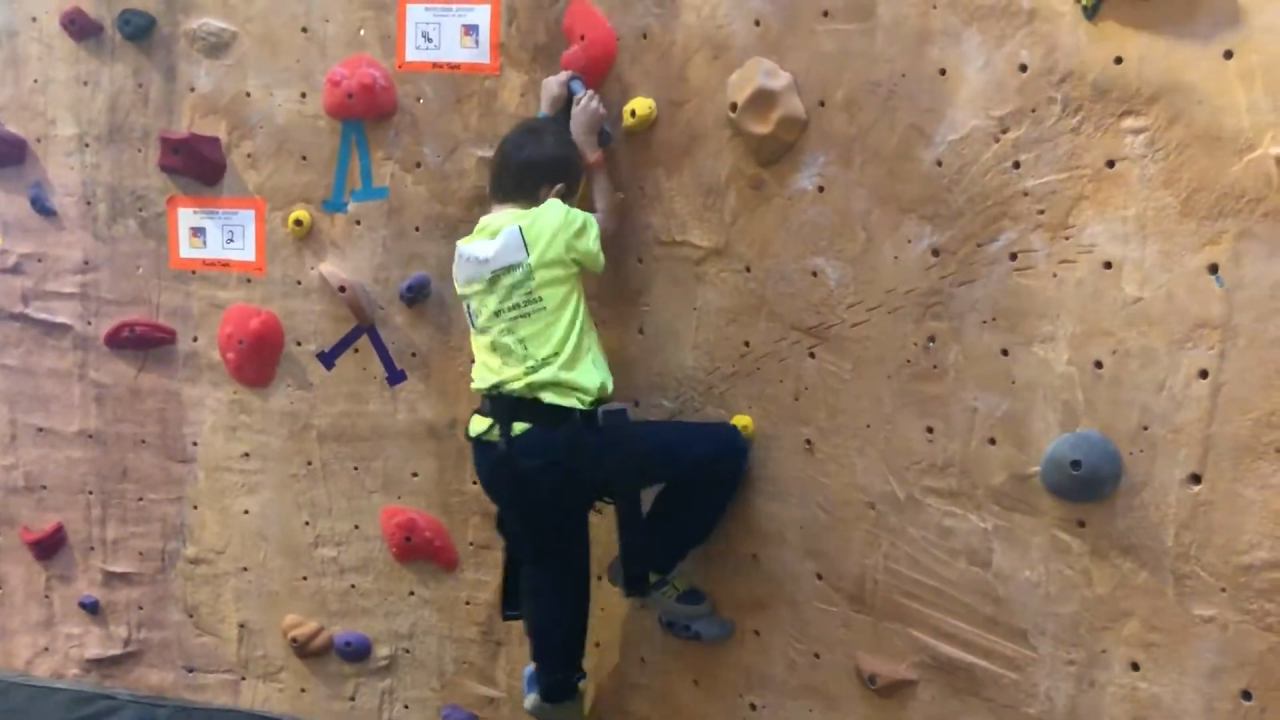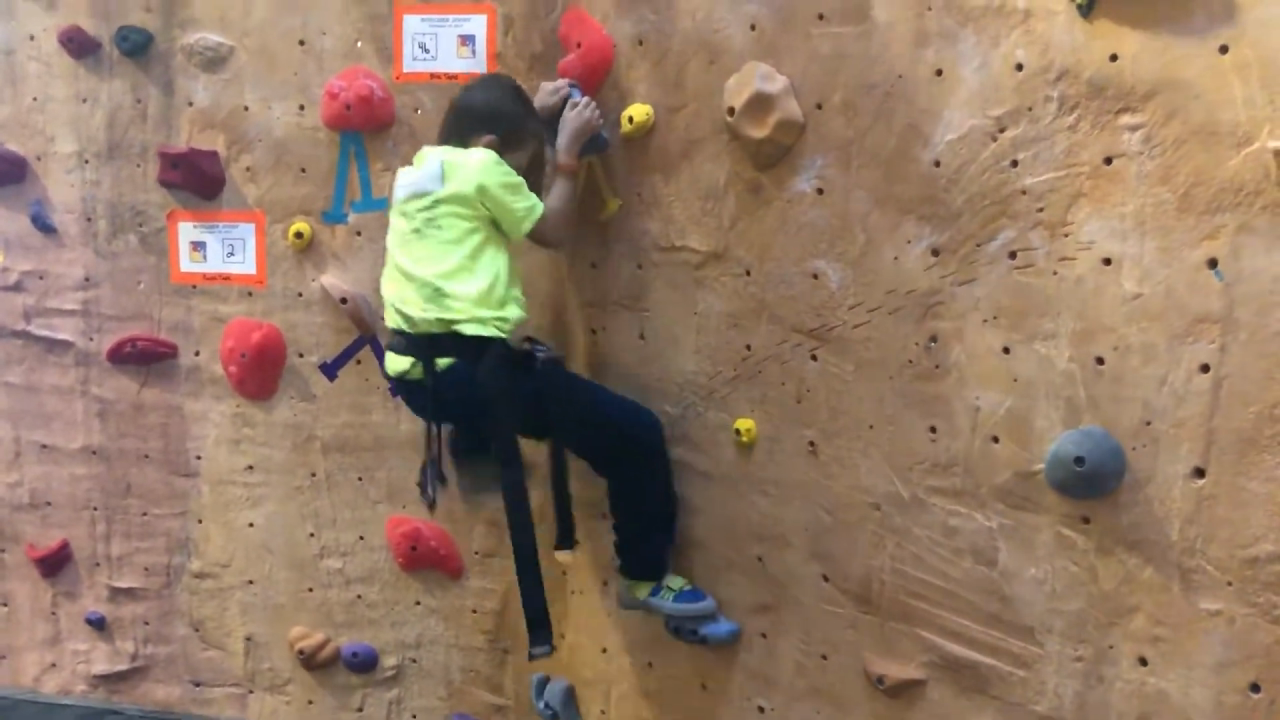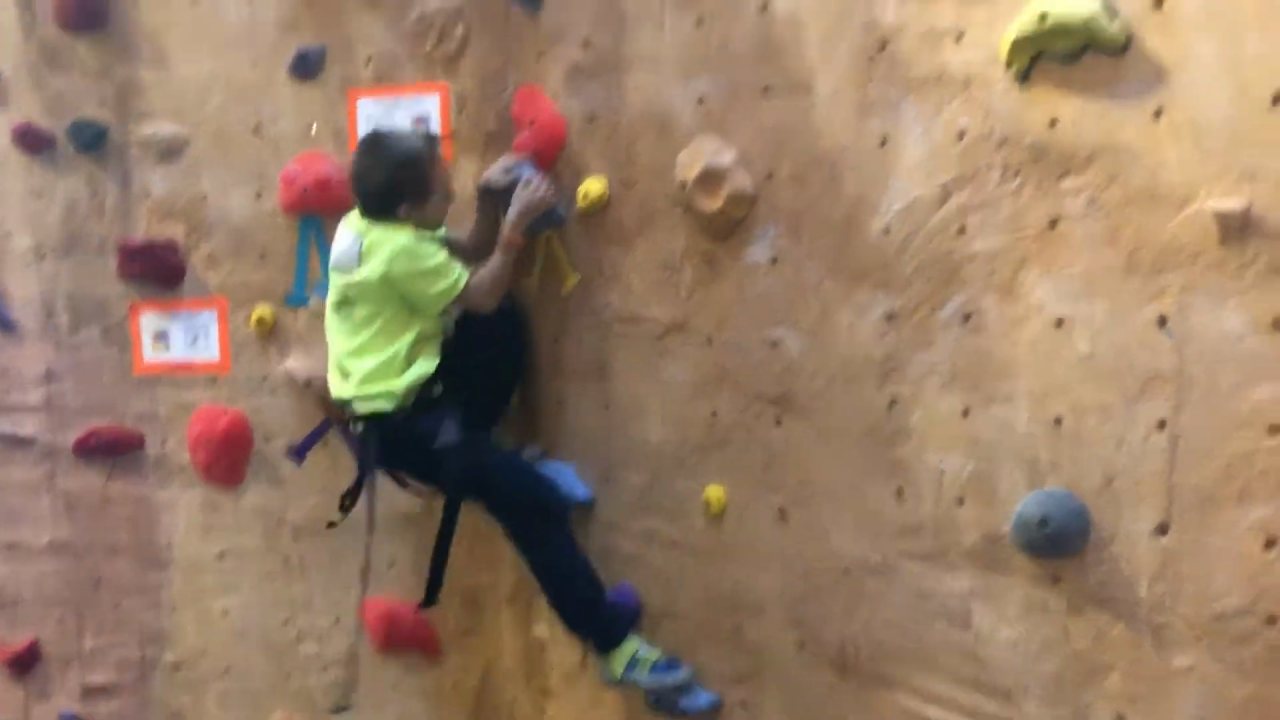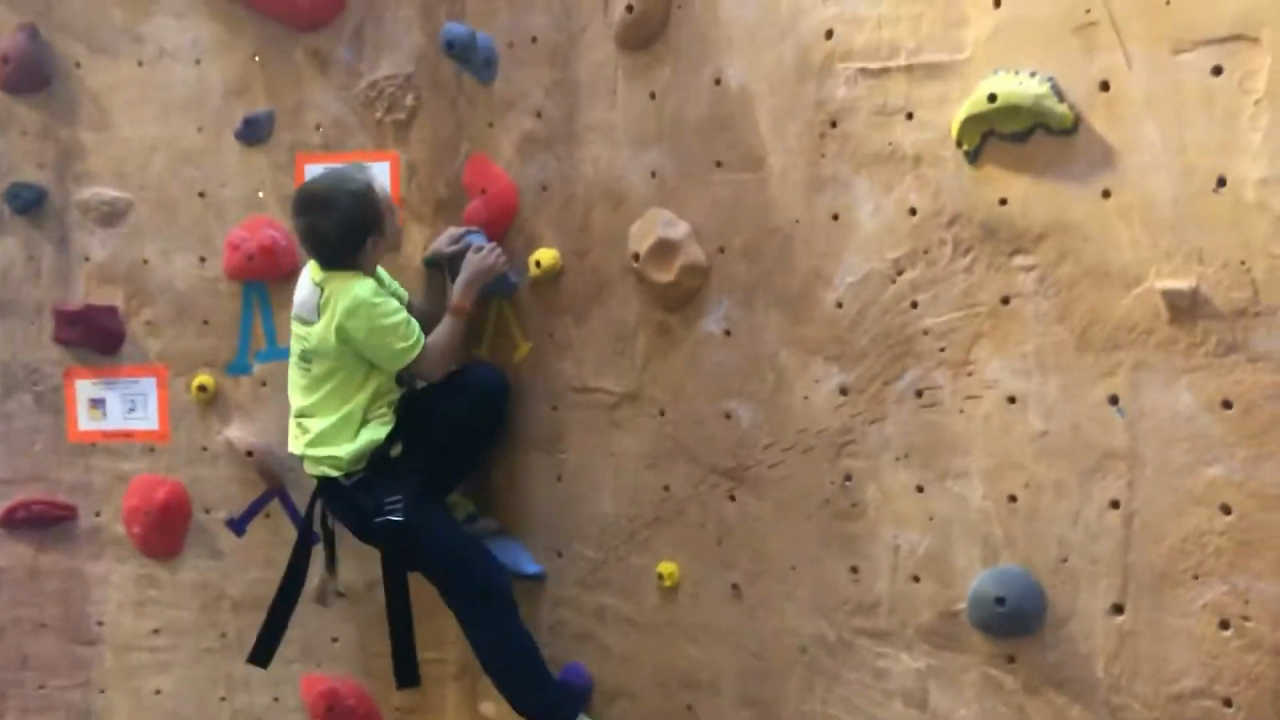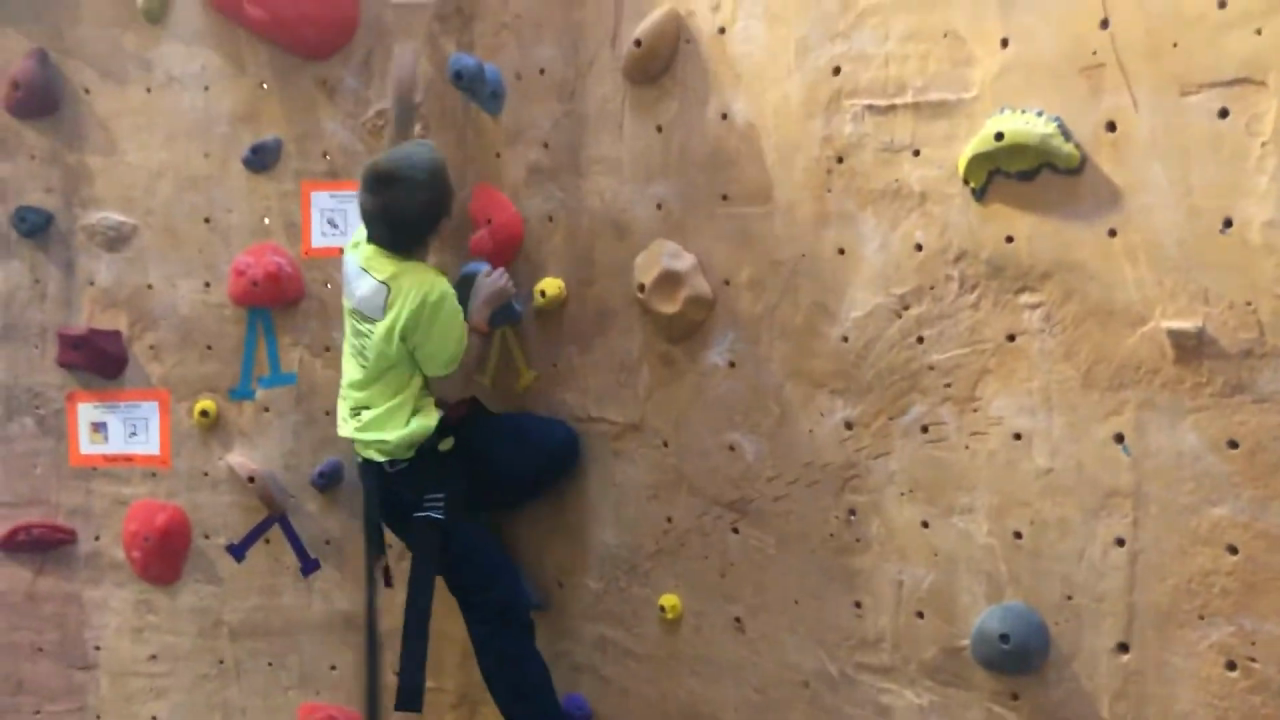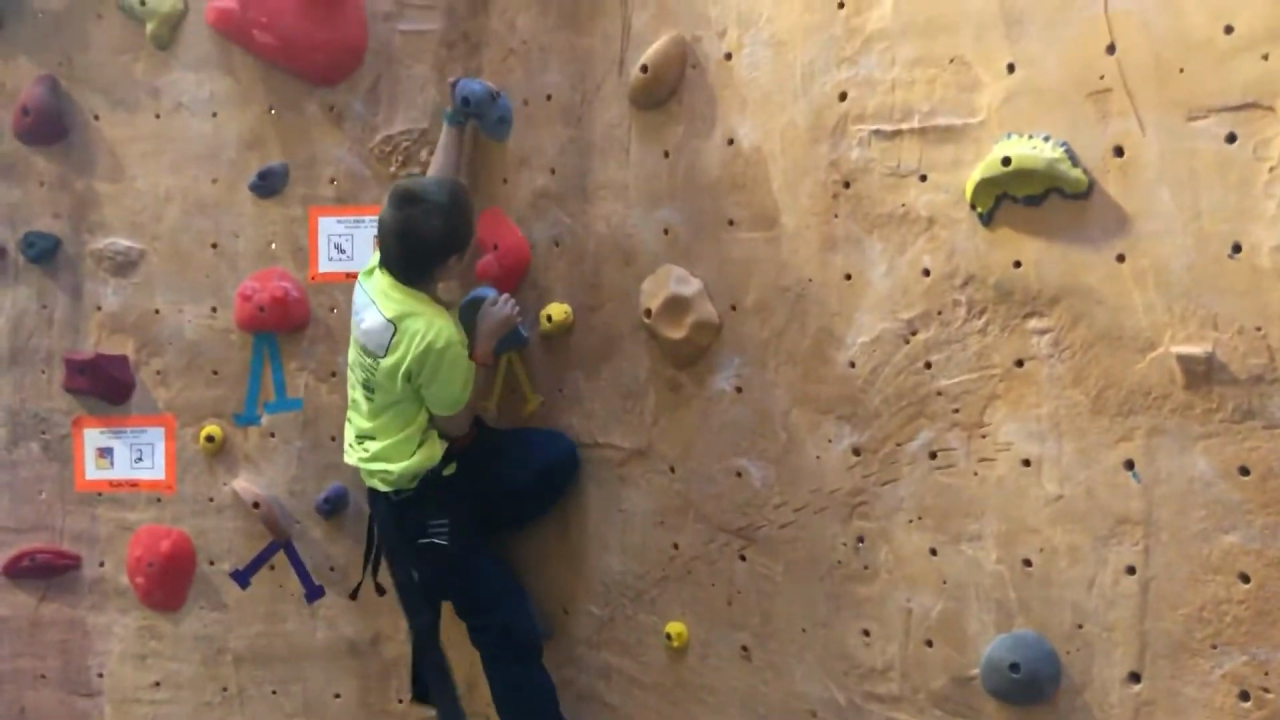
dt=0.4s
person 1, frame 1
left shoulder: (472, 248)
right shoulder: (551, 222)
left elbow: (522, 164)
right elbow: (605, 227)
left wrist: (549, 120)
right wrist: (587, 141)
left hip: (497, 446)
right hip: (560, 436)
left knee: (550, 568)
right knee: (719, 450)
right ankle: (644, 566)
person 1, frame 2
left shoulder: (419, 168)
right shoulder: (481, 167)
left elbow: (520, 198)
right elbow: (555, 231)
left wrist: (535, 119)
right wrist: (568, 147)
left hip: (413, 368)
right hip: (471, 364)
right knee: (633, 434)
right ankle: (645, 576)
person 1, frame 3
left shoulder: (363, 223)
right shoulder: (401, 247)
left elbow: (464, 254)
right elbow: (480, 297)
left wrist: (491, 200)
right wrist: (517, 222)
left hip: (414, 385)
right hip: (403, 421)
left knee: (506, 320)
right knee: (535, 505)
left ankle: (473, 439)
right ankle: (613, 645)
person 1, frame 4
left shoulder: (325, 272)
right shoulder: (358, 298)
left elbow: (413, 327)
right elbow: (431, 366)
left wrist: (437, 269)
right wrist: (466, 287)
left hip: (370, 438)
right hip: (363, 477)
left knee: (487, 385)
right knee: (477, 581)
left ankle: (428, 508)
person 1, frame 5
left shoulder: (361, 250)
right shoulder: (427, 295)
left elbow: (393, 175)
right elbow: (452, 390)
left wrist: (401, 101)
right wrist: (479, 310)
left hip: (383, 444)
right hip: (412, 467)
left knee: (554, 446)
right knee: (498, 607)
left ankle: (457, 533)
person 1, frame 6
left shoulder: (378, 275)
right shoulder: (434, 333)
left elbow: (430, 196)
right elbow: (458, 425)
left wrist: (456, 120)
right wrist: (484, 343)
left hip: (395, 468)
right hip: (419, 495)
left knee: (555, 455)
right knee: (508, 630)
left ankle: (467, 557)
